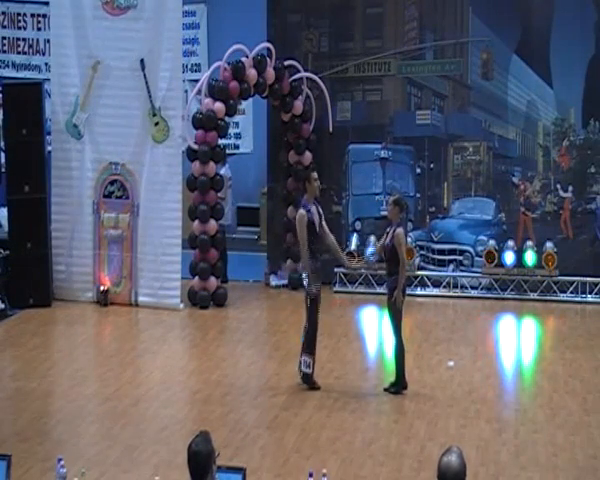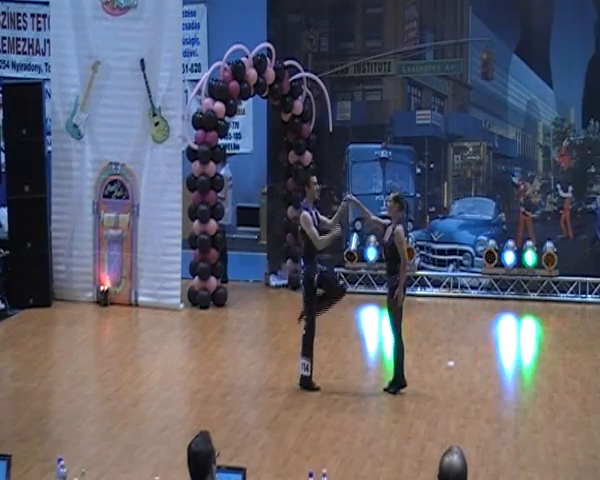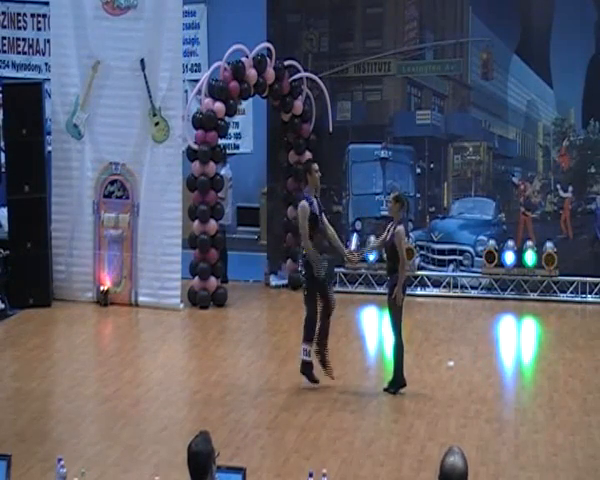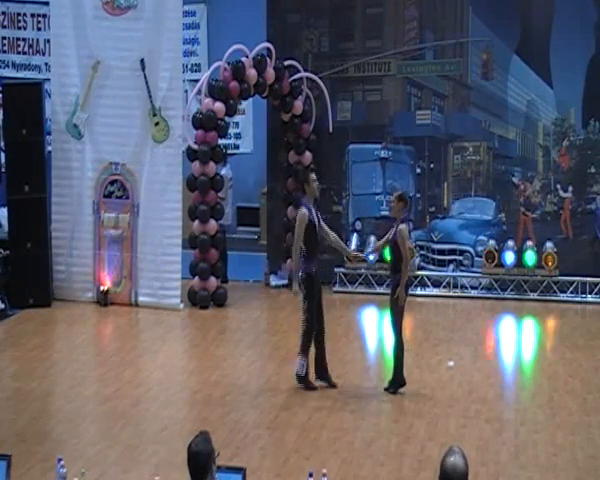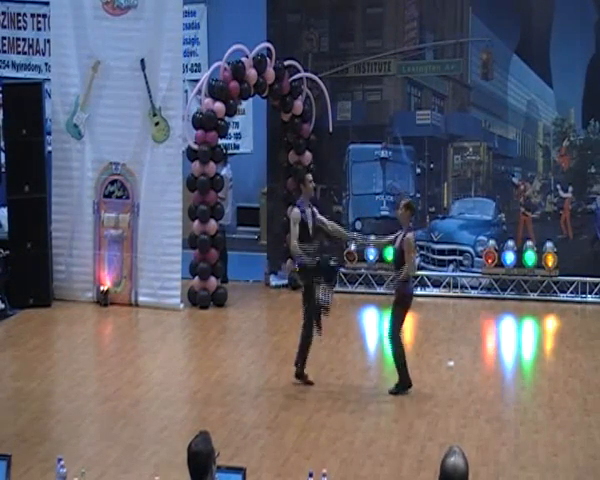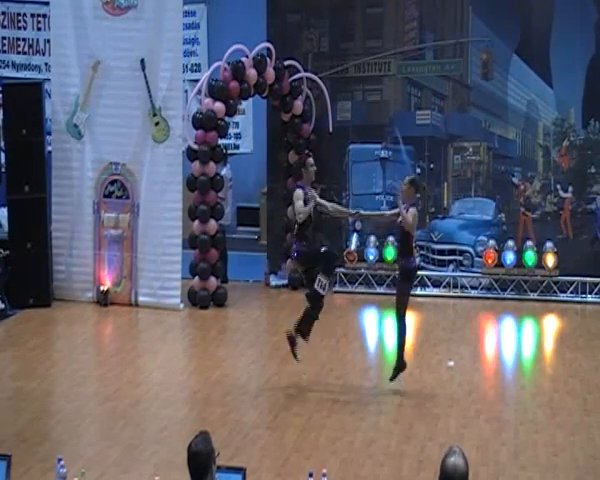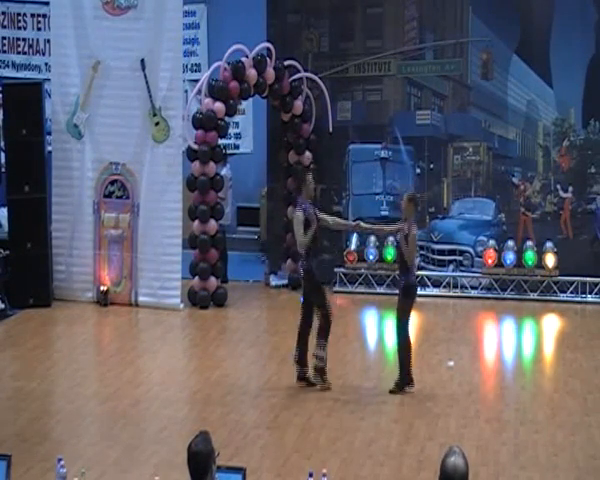
dt=0.2s
person 1, frame 1
left shoulder: (317, 208)
right shoulder: (302, 213)
left elbow: (327, 236)
right elbow: (304, 250)
left wrist: (343, 259)
right wrist: (310, 280)
left hip: (318, 267)
right hip: (311, 269)
left knee: (312, 319)
right knee: (312, 321)
left ankle: (305, 367)
right ankle: (307, 373)
person 1, frame 2
left shoulder: (314, 211)
right shoulder: (304, 215)
left elbow: (329, 224)
right elbow: (318, 243)
left wrist: (342, 210)
right wrist: (334, 233)
left hip: (317, 267)
right hip: (309, 270)
right knee: (310, 323)
left ankle: (309, 312)
right ankle: (305, 377)
person 1, frame 3
left shoulder: (317, 200)
right shoulder: (304, 204)
left elbow: (327, 229)
right elbow: (305, 240)
left wrist: (344, 252)
right wrist: (317, 265)
left hip: (321, 257)
right hip: (311, 260)
left knee: (328, 306)
right knee: (312, 311)
left ankle: (321, 353)
right ankle: (306, 364)
person 1, frame 4
left shoulder: (315, 210)
right shoulder: (303, 212)
left elbow: (329, 236)
right elbow: (296, 247)
left wrist: (350, 253)
right wrist: (296, 279)
left hip: (314, 269)
right hip: (306, 271)
left knee: (319, 324)
right knee: (310, 323)
left ankle: (322, 373)
right ankle: (302, 375)
person 1, frame 5
left shoulder: (312, 209)
right shoulder: (296, 212)
left elbow: (329, 226)
right elbow: (292, 243)
left wrist: (351, 238)
right wrist: (302, 256)
left hip: (311, 264)
right hip: (303, 266)
left knee: (309, 318)
left ankle: (300, 370)
person 1, frame 6
left shoulder: (311, 193)
right shoulder: (300, 192)
left elbow: (330, 208)
right elbow: (299, 216)
left wrist: (352, 214)
right wrist: (312, 203)
left hip: (310, 251)
right hip: (303, 250)
left knee: (316, 301)
right knee: (330, 257)
left ankle: (297, 331)
person 1, frame 7
left shoulder: (311, 208)
right shoulder: (299, 212)
left elbow: (330, 221)
right elbow: (301, 247)
left wrist: (353, 225)
right wrist: (313, 227)
left hip: (312, 268)
right hip: (308, 269)
left knee: (307, 321)
right knee: (325, 316)
left ankle: (302, 373)
right ankle: (319, 368)
person 2, frame 1
left shoulder: (398, 232)
right shoulder: (390, 230)
left elbow: (403, 262)
right elbow: (379, 250)
left wrist: (399, 289)
left hip: (396, 285)
right hip: (391, 284)
left knee: (397, 334)
right knee: (395, 333)
left ankle: (401, 380)
right ankle: (399, 379)
person 2, frame 2
left shoulder: (398, 229)
right shoulder: (388, 225)
left elbow: (404, 259)
right elbow: (370, 218)
left wrist: (400, 287)
right wrist: (356, 203)
left hip: (396, 283)
right hip: (391, 282)
left knee: (396, 332)
right knee: (395, 332)
left ankle: (399, 379)
right ankle: (398, 378)
person 2, frame 3
left shoulder: (399, 229)
right shoulder: (391, 227)
left elbow: (403, 260)
right elbow: (378, 244)
left wrist: (399, 287)
left hip: (397, 283)
right hip: (392, 282)
left knee: (396, 332)
right knee: (395, 331)
left ankle: (398, 379)
right ankle: (398, 378)
person 2, frame 4
left shoulder: (402, 228)
right shoulder: (395, 226)
left elbow: (406, 260)
right elbow: (382, 244)
left wrist: (402, 287)
left hip: (399, 282)
right hip: (395, 281)
left knee: (398, 331)
right knee: (396, 331)
left ankle: (398, 378)
right ankle: (397, 377)
person 2, frame 5
left shoulder: (408, 237)
right shoulder: (400, 234)
left elbow: (409, 267)
right elbow: (383, 242)
left wrist: (398, 281)
left hip: (403, 289)
right hip: (400, 289)
left knee: (394, 335)
right knee: (395, 335)
left ankle: (404, 380)
right ankle: (404, 379)
person 2, frame 6
left shoulder: (411, 211)
right shoulder: (402, 209)
left elbow: (410, 227)
right elbow: (384, 215)
left wrist: (403, 212)
right wrist: (362, 214)
left hip: (408, 266)
right hip: (404, 265)
left knee: (400, 314)
right knee: (400, 313)
left ankle: (400, 361)
right ankle: (400, 360)
person 2, frame 7
left shoulder: (411, 230)
right shoulder: (403, 227)
left elbow: (411, 261)
right elbow: (385, 230)
left wrist: (402, 239)
right wrist: (364, 226)
left hip: (408, 283)
right hip: (404, 281)
left knee: (401, 330)
right knee: (402, 330)
left ankle: (404, 378)
right ankle: (406, 376)
person 3, frame 1
left shoulder: (223, 173)
right shoulder: (226, 170)
left elbow: (221, 196)
left hip: (221, 217)
right hip: (224, 216)
left knee: (221, 247)
right knee: (221, 247)
left ankle: (223, 275)
right ankle: (223, 274)
person 3, frame 2
left shoulder: (223, 173)
right shoulder: (226, 170)
left elbow: (221, 197)
left hip: (221, 217)
right hip: (224, 216)
left knee: (221, 248)
right knee: (221, 248)
left ankle: (223, 275)
right ankle: (222, 275)
person 3, frame 3
left shoulder: (223, 173)
right shoulder: (226, 170)
left elbow: (221, 197)
left hip: (221, 217)
right hip: (224, 216)
left knee: (221, 248)
right knee: (221, 248)
left ankle: (223, 275)
right ankle: (223, 275)
person 3, frame 4
left shoulder: (223, 173)
right shoulder: (227, 170)
left elbow: (221, 197)
left hip: (221, 217)
right hip: (224, 216)
left knee: (221, 248)
right knee: (221, 248)
left ankle: (223, 275)
right ankle: (222, 275)
person 3, frame 5
left shoulder: (224, 174)
right shoulder: (227, 170)
left elbow: (221, 197)
left hip: (221, 217)
right hip: (224, 216)
left knee: (220, 248)
right knee: (221, 248)
left ankle: (223, 275)
right ankle: (223, 275)
person 3, frame 6
left shoulder: (223, 174)
right shoulder: (226, 169)
left elbow: (221, 197)
left hip: (221, 217)
right hip: (223, 216)
left knee: (220, 248)
right knee: (221, 248)
left ankle: (222, 275)
right ankle: (223, 275)
person 3, frame 7
left shoulder: (223, 174)
right shoulder: (226, 169)
left elbow: (221, 197)
right hip: (223, 216)
left knee: (220, 248)
right knee: (221, 248)
left ankle: (222, 275)
right ankle: (223, 275)
